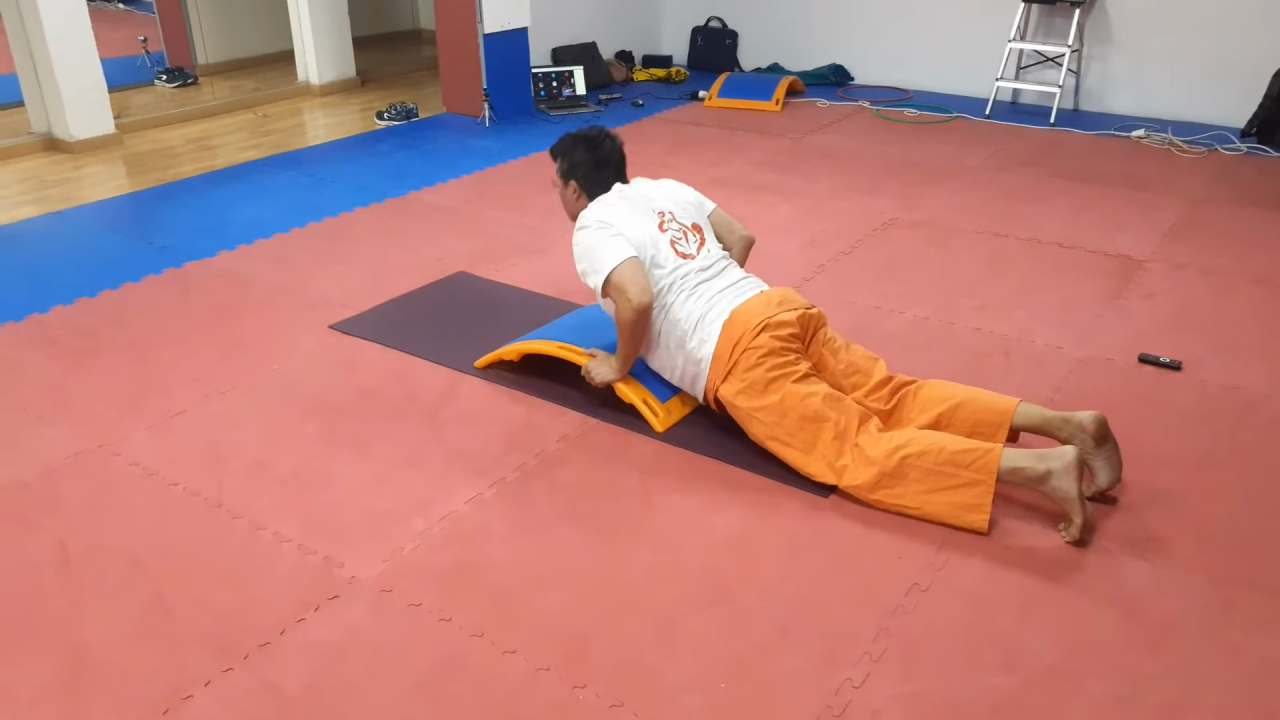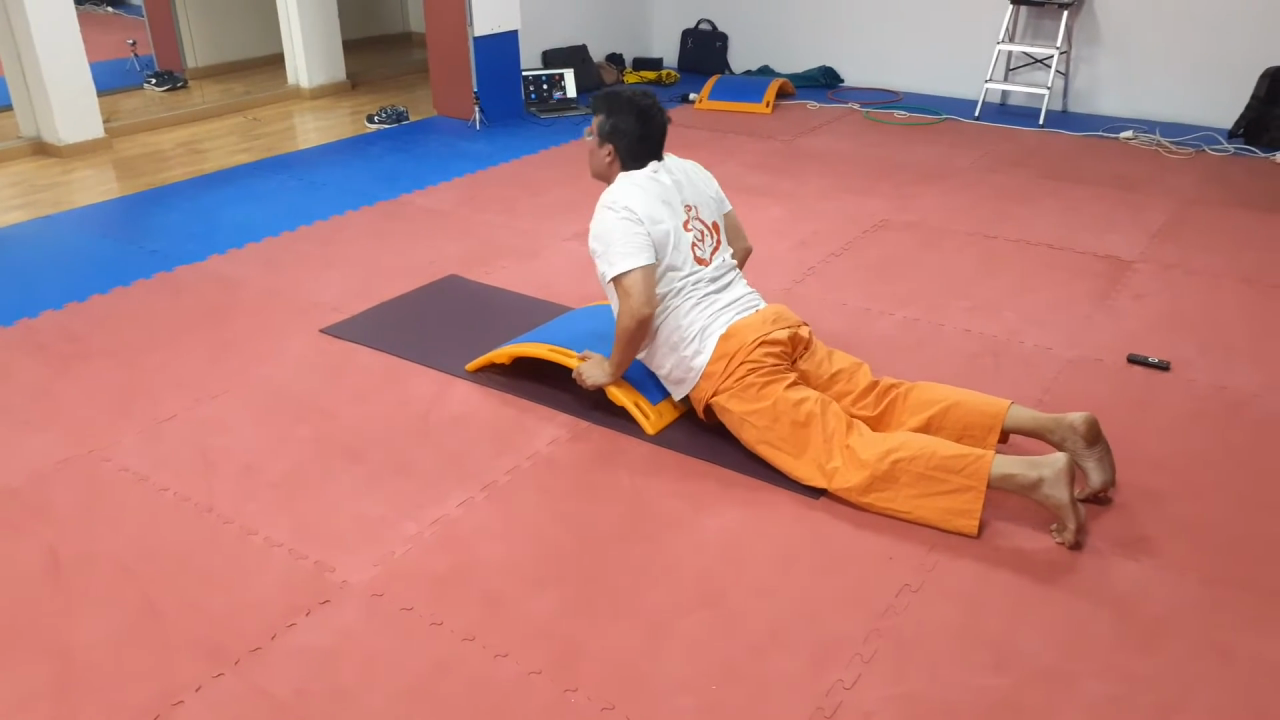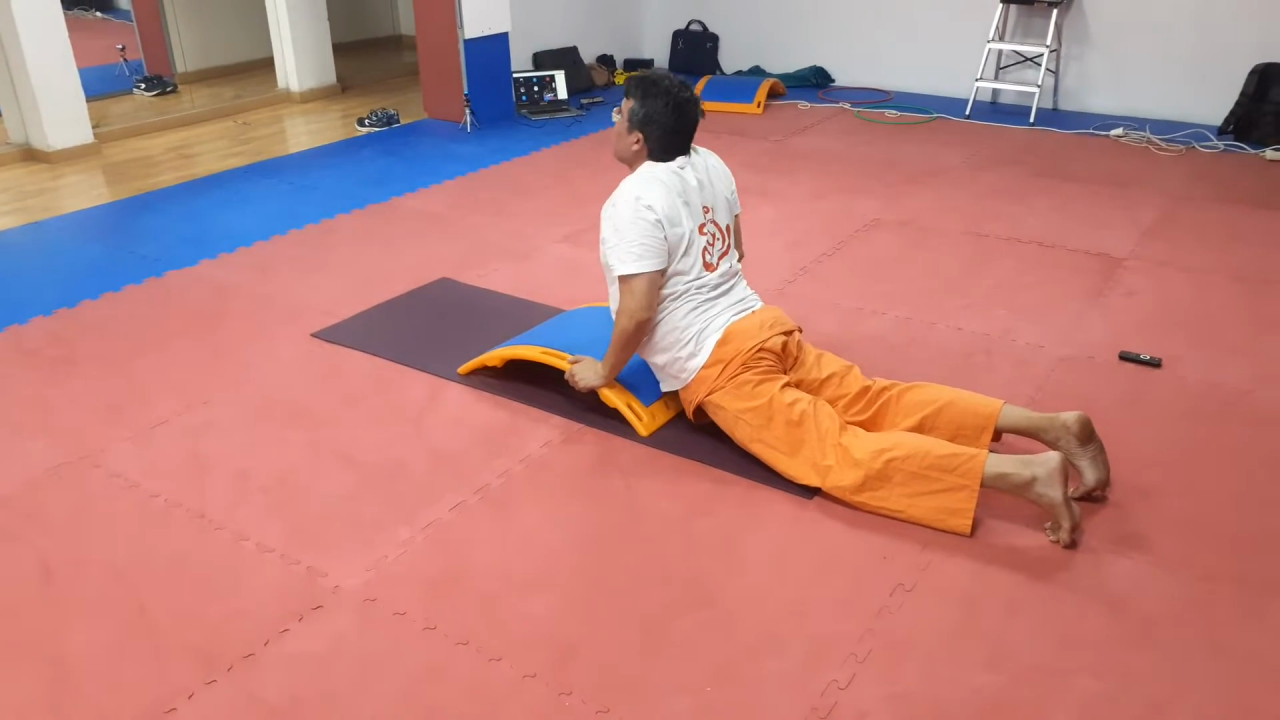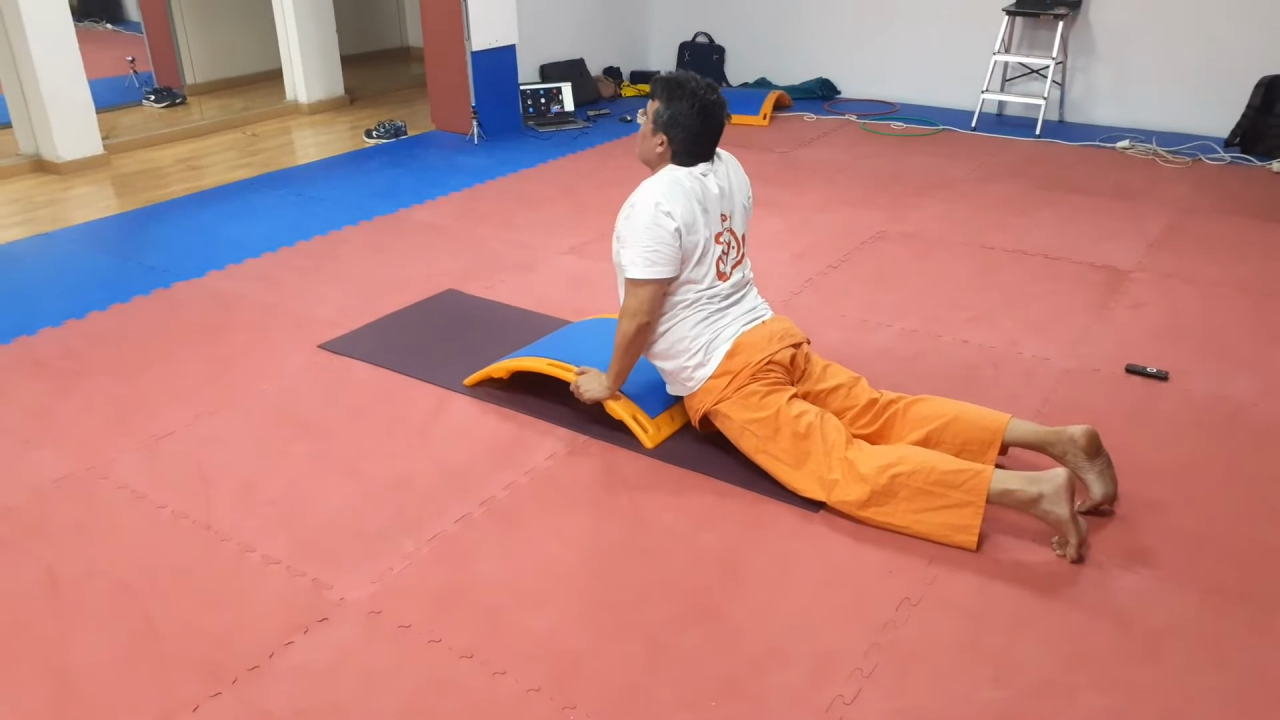
dt=0.4s
person 1, frame 1
left shoulder: (592, 228)
right shoulder: (663, 187)
left elbow: (636, 299)
right elbow: (741, 238)
left wrist: (620, 365)
left hip: (739, 354)
right hip: (777, 309)
left knee: (856, 453)
right knee: (897, 400)
left ankle: (1041, 468)
right ankle: (1067, 424)
person 1, frame 2
left shoulder: (616, 209)
right shoulder: (688, 171)
left elbow: (639, 309)
left wrist: (612, 370)
left hip: (725, 366)
right hip: (768, 324)
left knee: (848, 457)
right knee: (889, 403)
left ankle: (1032, 474)
right ankle: (1060, 427)
person 1, frame 3
left shoulder: (632, 202)
right shoulder: (709, 164)
left elbow: (639, 311)
left wrist: (605, 371)
left hip: (719, 367)
right hip: (762, 327)
left knee: (839, 456)
right knee: (880, 403)
left ankle: (1025, 474)
right ankle: (1053, 425)
person 1, frame 4
left shoulder: (650, 206)
right shoulder: (727, 169)
left elbow: (639, 315)
left wrist: (610, 382)
left hip: (726, 374)
right hip: (769, 336)
left knee: (845, 471)
right knee: (885, 416)
left ankle: (1032, 490)
right ankle: (1059, 439)
